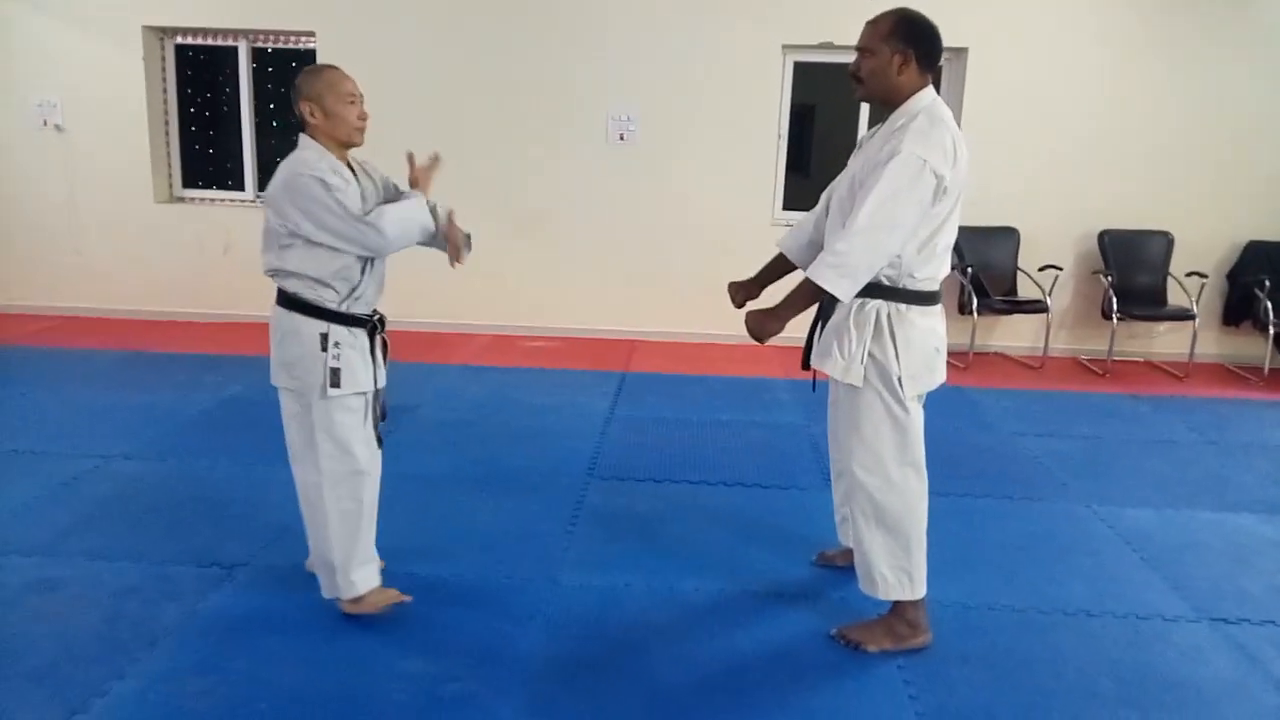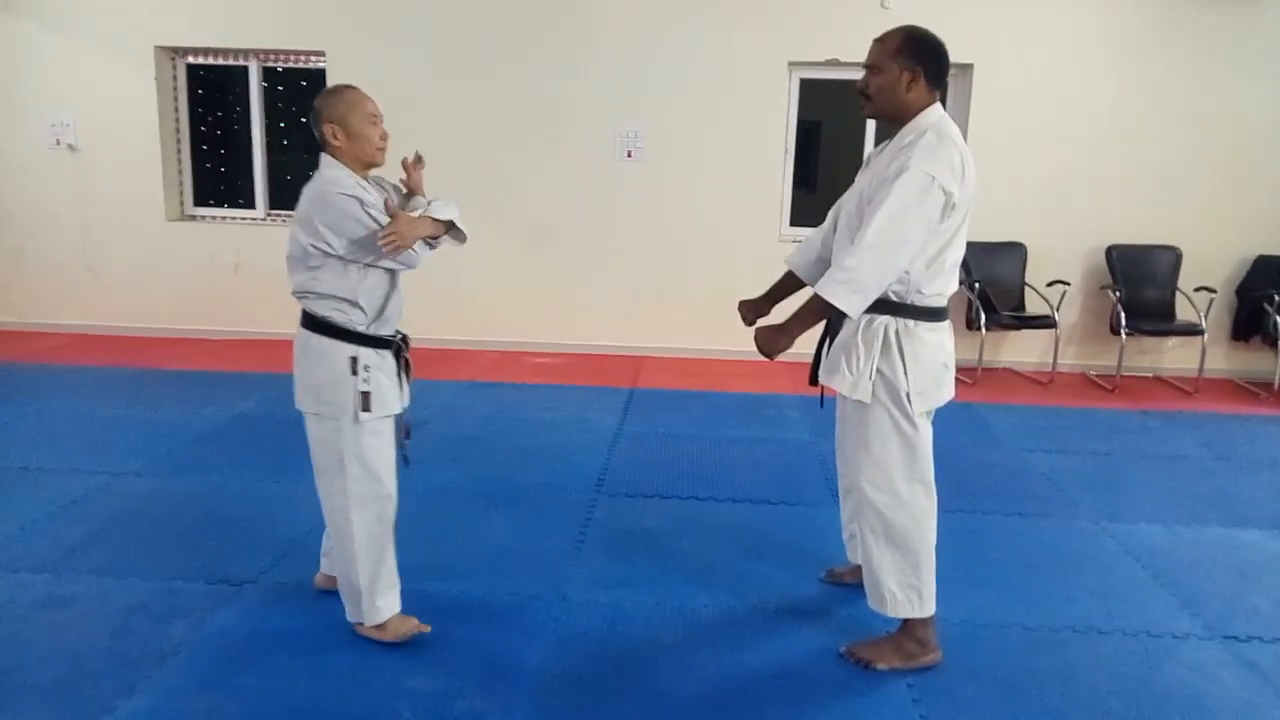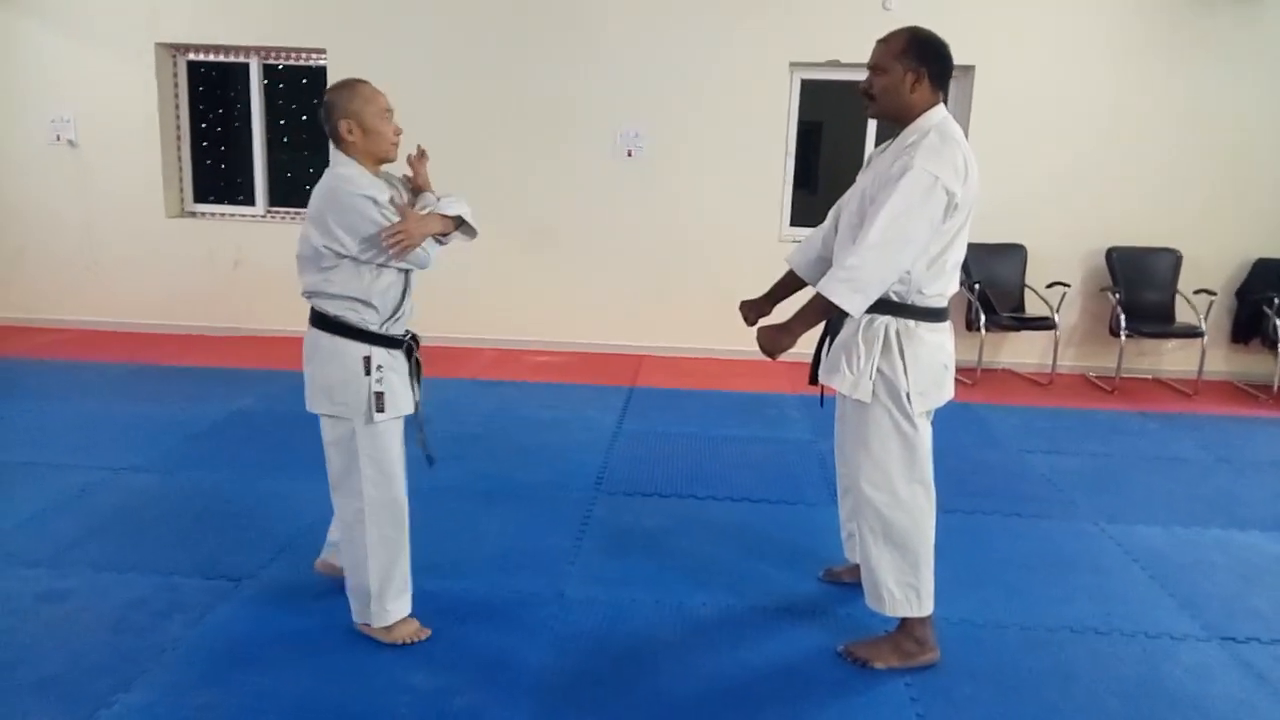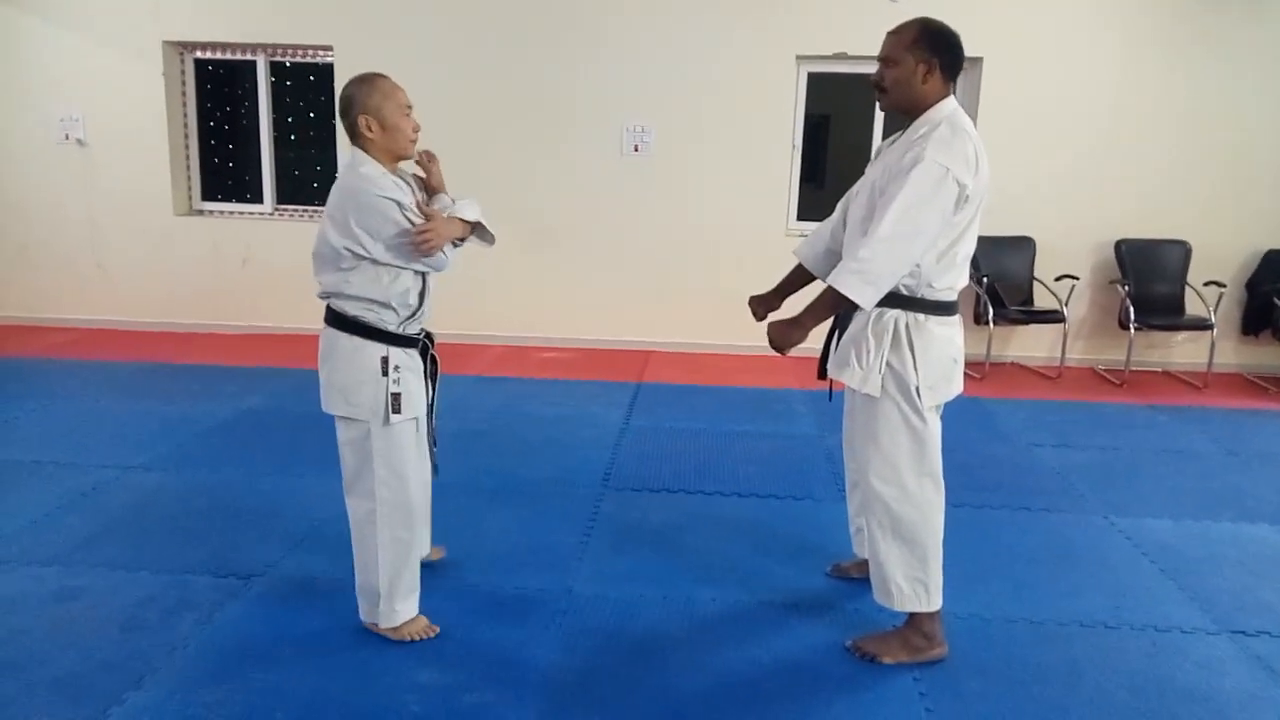
dt=0.2s
person 1, frame 1
left shoulder: (923, 138)
right shoulder: (893, 132)
left elbow: (863, 243)
right elbow: (826, 219)
left wrist: (780, 314)
right wrist: (758, 282)
left hip: (889, 325)
right hip: (866, 318)
left knee: (884, 462)
right knee: (856, 451)
left ankle: (908, 616)
right ankle: (862, 546)
person 1, frame 2
left shoulder: (931, 154)
right shoulder: (901, 148)
left elbow: (870, 259)
right elbow: (834, 235)
left wrist: (789, 330)
right wrist: (768, 299)
left hip: (896, 341)
right hip: (873, 333)
left knee: (892, 479)
right knee: (864, 466)
left ankle: (918, 632)
right ankle: (870, 562)
person 1, frame 3
left shoulder: (934, 155)
right shoulder: (902, 149)
left elbow: (873, 259)
right elbow: (834, 234)
left wrist: (791, 329)
right wrist: (768, 299)
left hip: (896, 341)
right hip: (873, 334)
left knee: (891, 478)
right knee: (862, 465)
left ankle: (915, 631)
right ankle: (868, 562)
person 1, frame 4
left shoulder: (945, 148)
right shoulder: (910, 142)
left elbow: (883, 252)
right elbow: (842, 228)
left wrist: (801, 325)
right wrist: (777, 295)
left hip: (907, 335)
right hip: (881, 328)
left knee: (900, 473)
right knee: (871, 460)
left ankle: (924, 627)
right ankle: (877, 557)
person 2, frame 1
left shoulder: (357, 172)
right shoulder: (304, 178)
left elbow: (393, 210)
right elbow: (375, 230)
left wrist: (447, 227)
right wrist: (423, 198)
left hip: (355, 334)
right hip: (316, 338)
left knee: (360, 453)
right knee: (336, 462)
left ankle: (339, 552)
right ankle: (353, 583)
person 2, frame 2
left shoulder: (373, 189)
right shoulder: (331, 197)
left elbow: (433, 219)
right elbow: (403, 247)
left wrist: (421, 216)
right wrist: (417, 207)
left hip: (372, 354)
right hip: (339, 359)
left knee: (369, 474)
right knee: (361, 485)
left ankle: (338, 568)
right ankle: (375, 610)
person 2, frame 3
left shoulder: (380, 183)
right shoulder: (345, 193)
left elbow: (454, 213)
right elbow: (417, 254)
left wrist: (430, 217)
right wrist: (424, 197)
left hip: (377, 351)
right hip: (353, 357)
left knee: (371, 476)
right knee: (374, 487)
left ankle: (340, 555)
right ankle: (380, 611)
person 2, frame 4
left shoulder: (394, 180)
right shoulder: (366, 193)
left elbow: (466, 213)
right elbow: (435, 256)
left wrist: (451, 222)
right wrist: (440, 201)
left hip: (393, 350)
right hip: (369, 356)
left knee: (411, 464)
right knee: (387, 487)
left ankle: (408, 546)
right ankle: (387, 610)
